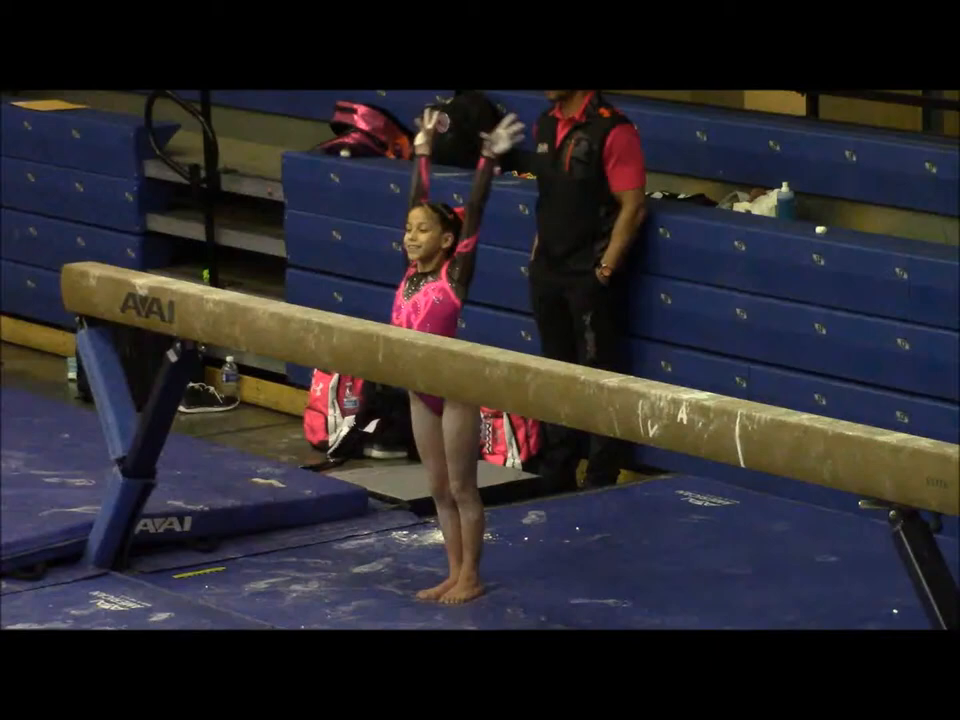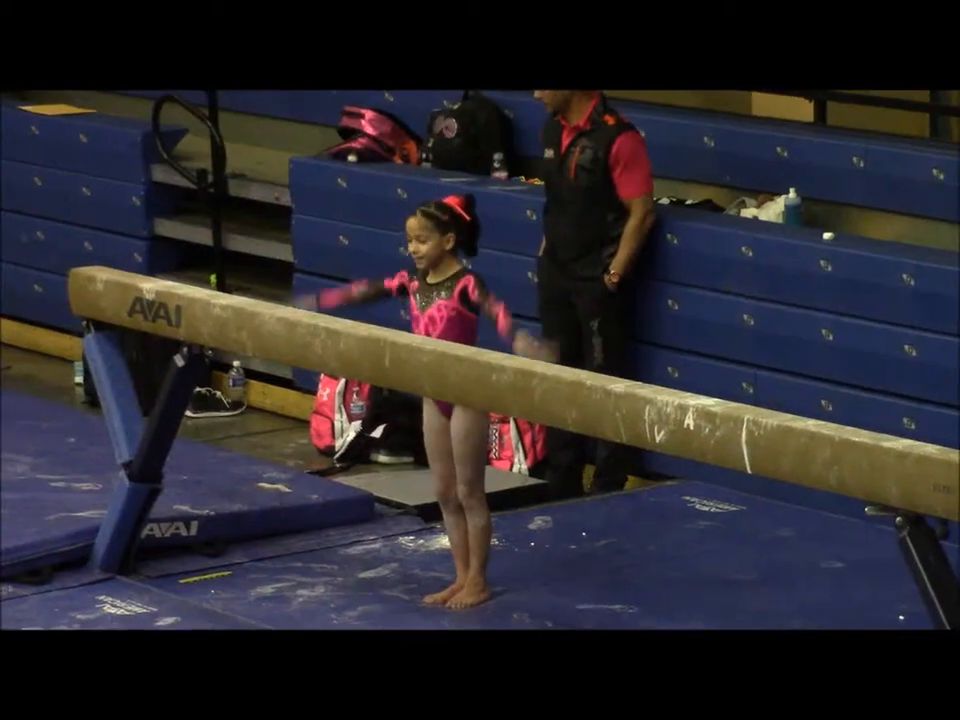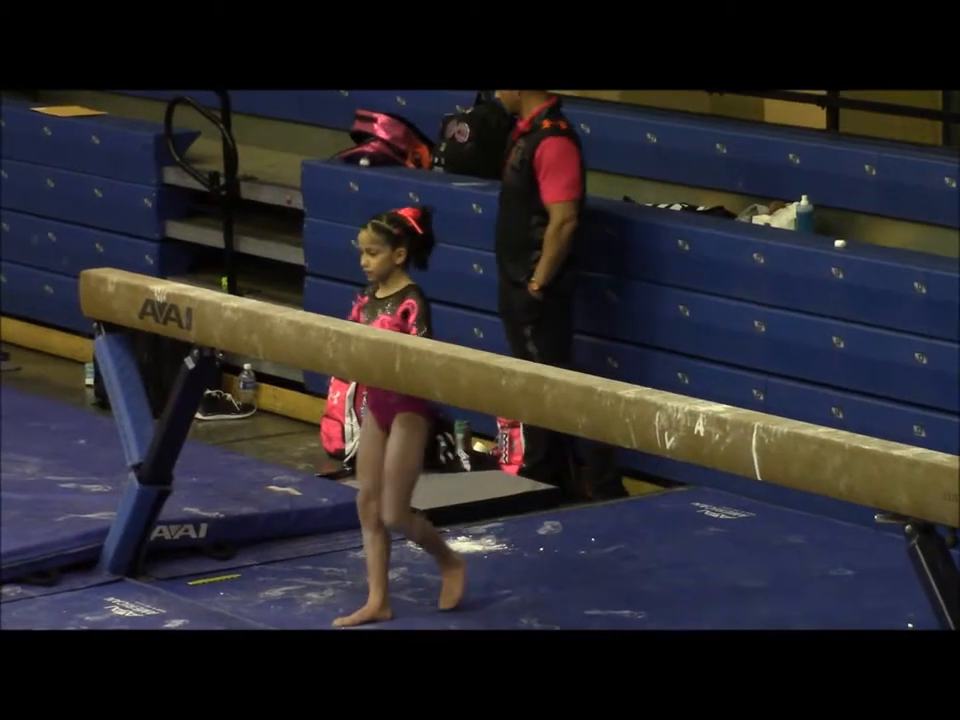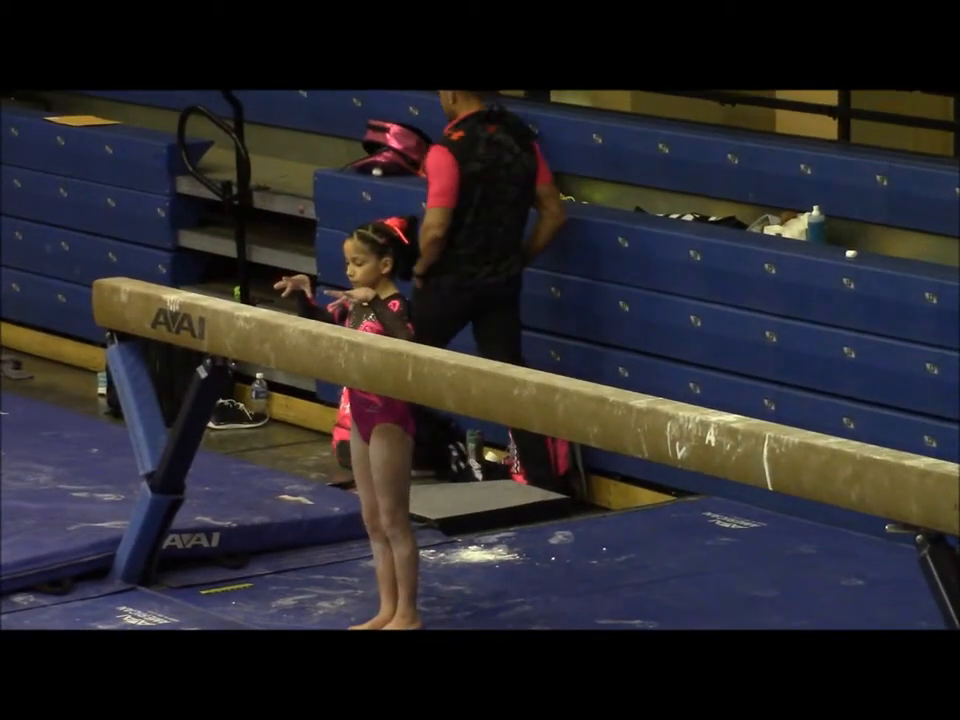
dt=0.7s
person 1, frame 1
left shoulder: (455, 275)
right shoulder: (412, 272)
left elbow: (474, 212)
right elbow: (419, 203)
left wrist: (488, 159)
right wrist: (422, 150)
right hip: (420, 391)
left knee: (461, 488)
right knee: (439, 488)
left ankle: (470, 577)
right ankle: (454, 574)
person 1, frame 2
left shoulder: (465, 282)
right shoulder: (412, 281)
left elbow: (493, 308)
right elbow: (369, 291)
left wrist: (518, 338)
right wrist: (321, 301)
right hip: (434, 394)
left knee: (469, 493)
right knee: (446, 494)
left ankle: (476, 582)
right ankle: (460, 577)
person 1, frame 3
left shoulder: (412, 300)
right shoulder: (368, 296)
left hip: (407, 408)
right hip: (375, 406)
left knee: (394, 513)
right knee: (367, 505)
left ankle: (451, 564)
right ankle: (377, 600)
person 1, frame 4
left shoulder: (394, 306)
right shoulder: (354, 303)
left elbow: (406, 343)
right elbow: (319, 322)
left wrist: (374, 302)
right wrist: (303, 294)
left hip: (389, 420)
right hip: (361, 417)
left knee: (394, 521)
right knee: (372, 521)
left ankle: (408, 614)
right ankle: (387, 610)
person 2, frame 1
left shoulder: (612, 129)
right shoulder: (546, 124)
left elbow: (633, 208)
left wrist: (605, 270)
right wrist: (537, 253)
left hip: (590, 275)
right hip: (547, 270)
left ankle: (601, 480)
right ankle: (555, 473)
person 2, frame 2
left shoulder: (618, 136)
right shoulder: (553, 129)
left elbow: (642, 213)
left wrist: (614, 275)
right wrist: (546, 251)
left hip: (597, 279)
right hip: (555, 273)
left ankle: (608, 487)
right ankle: (561, 480)
person 2, frame 3
left shoulder: (552, 139)
right shoulder: (530, 130)
left elbow: (564, 220)
left wrist: (539, 281)
left hip: (539, 284)
right hip: (518, 277)
left ankle: (605, 486)
right ankle: (542, 475)
person 2, frame 4
left shoulder: (448, 149)
right shoulder: (522, 140)
left elbow: (435, 229)
right elbow: (554, 214)
left wrist: (419, 269)
left hip: (453, 279)
right hip: (502, 278)
right ankle: (545, 483)
